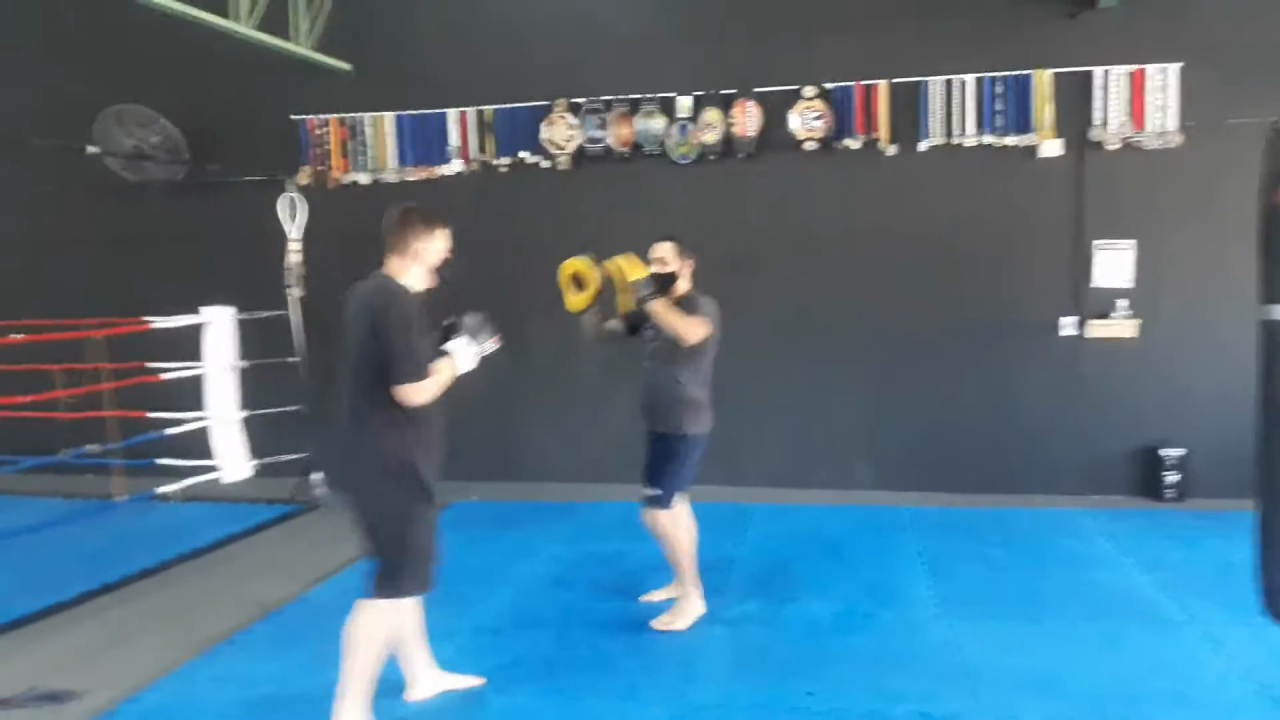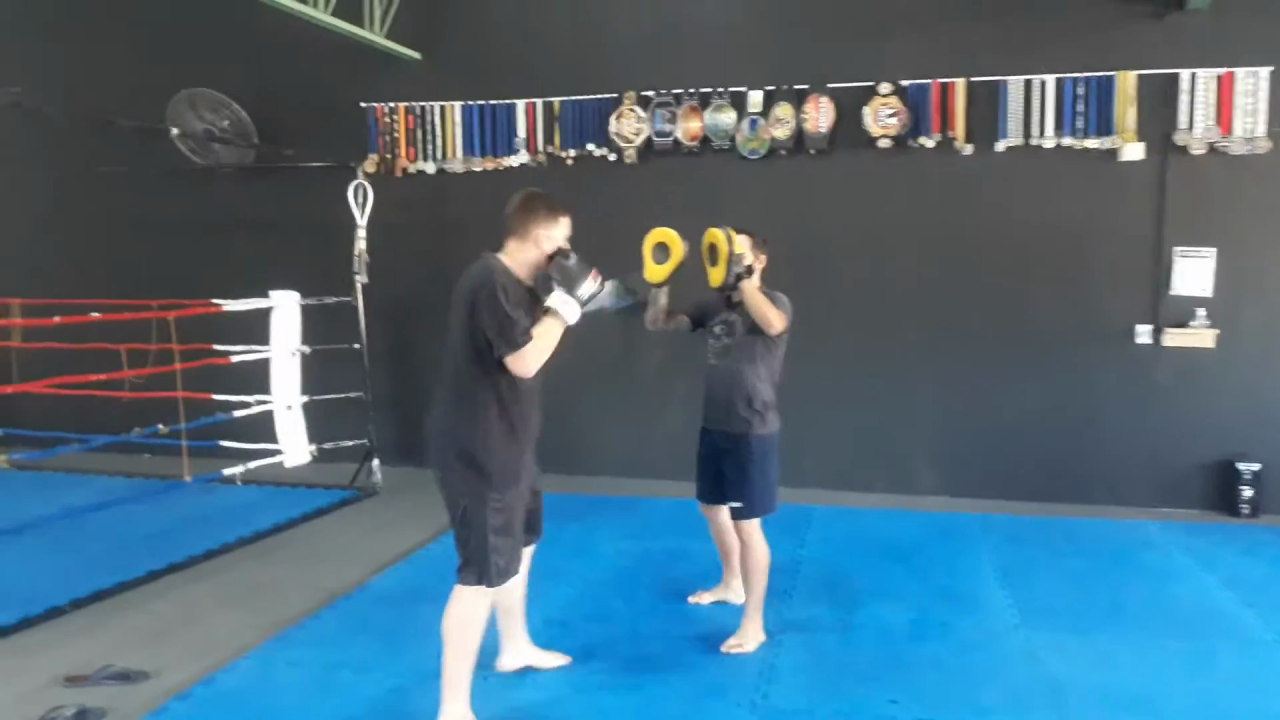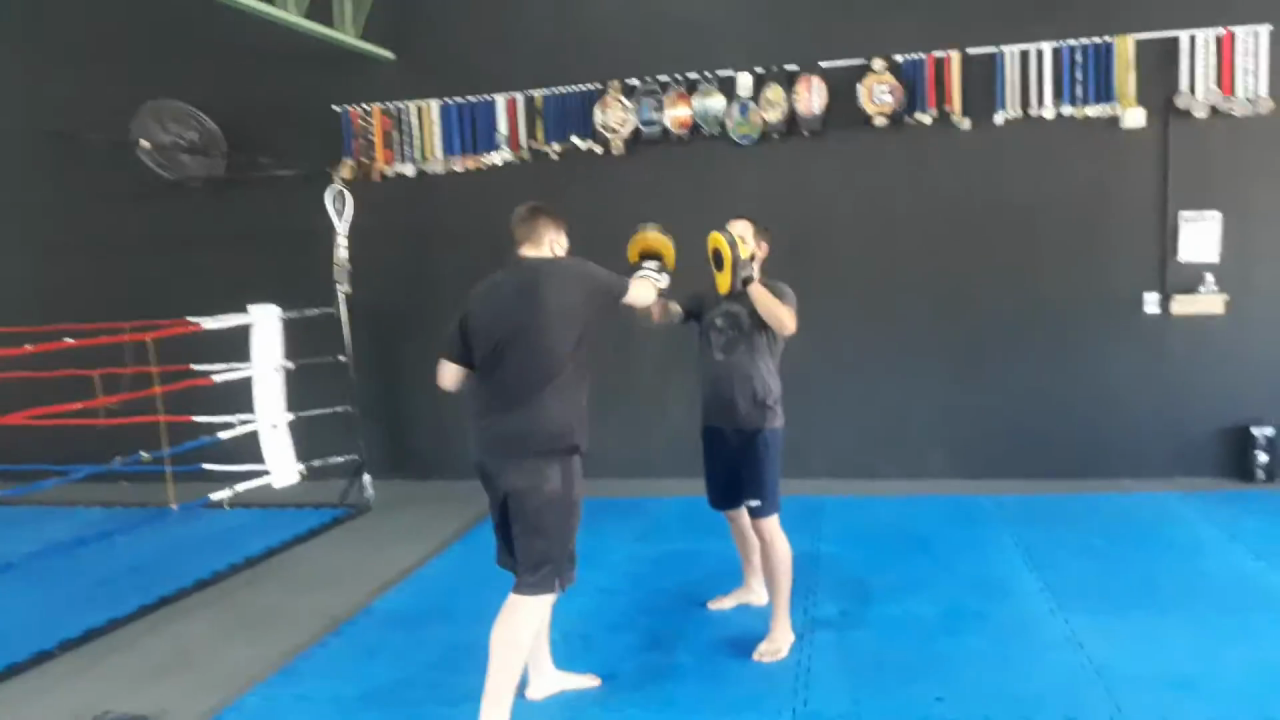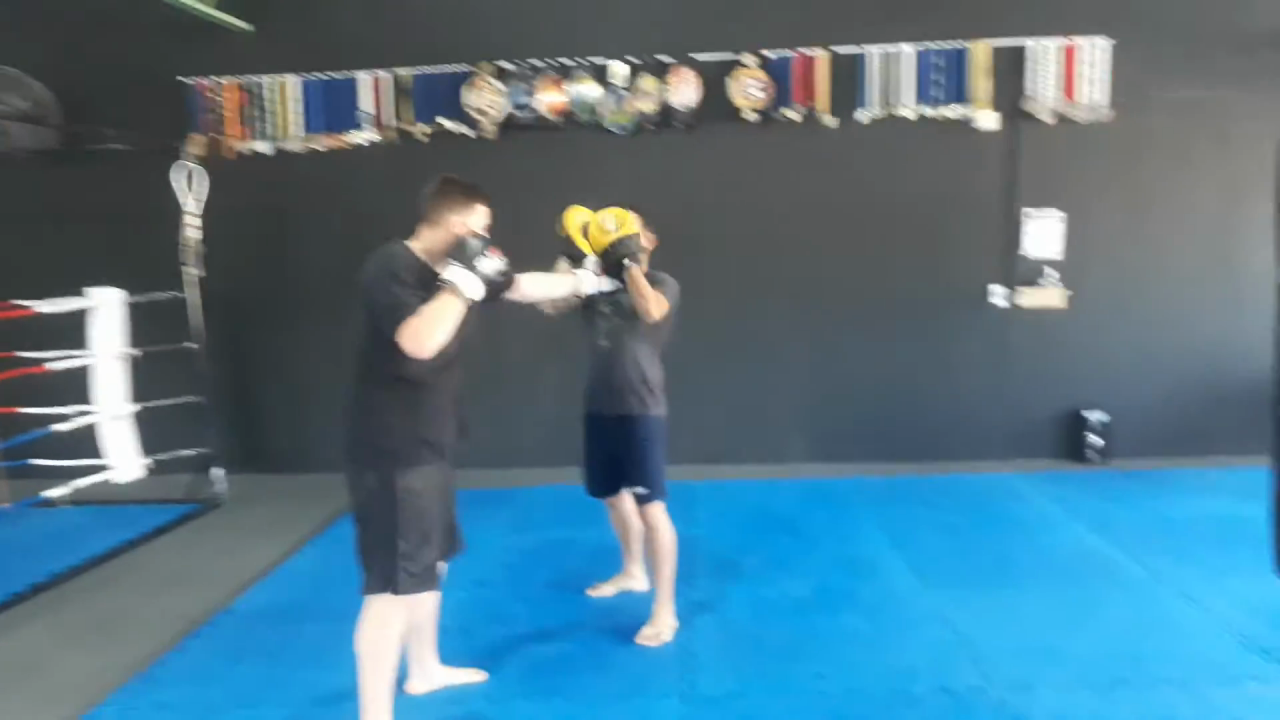
dt=0.5s
person 1, frame 1
left shoulder: (367, 294)
right shoulder: (398, 304)
right elbow: (415, 391)
left wrist: (445, 346)
right wrist: (463, 350)
left hip: (368, 461)
right hip: (389, 468)
left knee: (403, 577)
right knee: (397, 585)
left ankle: (422, 673)
person 1, frame 2
left shoulder: (510, 279)
right shoulder: (495, 281)
right elbow: (525, 360)
left wrist: (577, 290)
right wrist: (567, 301)
left hip: (505, 443)
right hip: (480, 448)
left knee: (521, 540)
right knee: (483, 572)
left ankle: (515, 645)
person 1, frame 3
left shoulder: (481, 294)
right shoulder: (572, 274)
left elbow: (449, 378)
right elbow: (639, 295)
right wrist: (651, 275)
left hip: (495, 447)
right hip: (546, 446)
left knee: (537, 568)
right knee: (539, 581)
left ankle: (541, 672)
person 1, frame 4
left shoulder: (444, 269)
right shoulder: (389, 267)
left elbow: (518, 287)
right elbow: (418, 341)
left wrist: (588, 280)
right wrist: (466, 279)
left hip: (426, 445)
right hip: (391, 450)
left knee: (430, 559)
right knee: (394, 584)
left ankle: (426, 666)
person 2, frame 1
left shoulder: (700, 306)
right shoulder: (658, 311)
left elbow: (689, 334)
right elbow: (601, 331)
left wrist: (648, 299)
right wrist: (590, 305)
left hip: (684, 427)
right hip: (663, 425)
left knee: (659, 513)
right knee: (673, 504)
left ankle: (690, 596)
right ankle: (683, 583)
person 2, frame 2
left shoulder: (774, 302)
right shoulder: (713, 305)
left elbow: (773, 325)
right elbow: (658, 323)
left wrist: (740, 279)
right wrist: (661, 283)
left hip: (752, 430)
right hip: (714, 425)
left knee: (747, 524)
right knee: (712, 507)
left ankle: (754, 623)
right ankle: (731, 584)
person 2, frame 3
left shoulder: (776, 292)
right shoulder: (707, 298)
left elbow: (786, 326)
right elbow: (658, 314)
left wrist: (747, 280)
left hip: (758, 424)
right hip: (716, 423)
left knee: (765, 522)
right knee: (732, 511)
left ankle: (782, 625)
right ankle: (753, 587)
person 2, frame 4
left shoulder: (661, 283)
left elbow: (651, 313)
right elbow: (551, 305)
left wrist: (628, 262)
right wrist: (568, 260)
left hip: (640, 410)
right hip: (599, 409)
left knee: (650, 507)
right knee: (612, 496)
left ankle: (665, 610)
right ankle: (632, 572)
